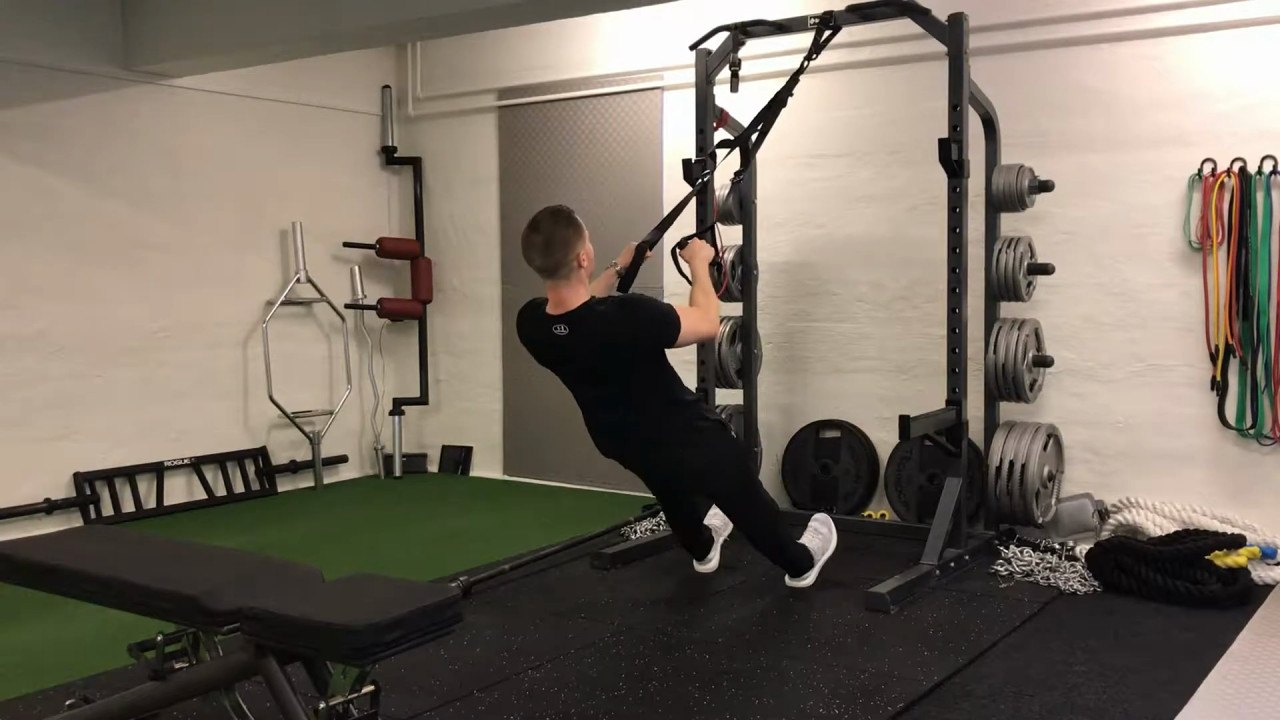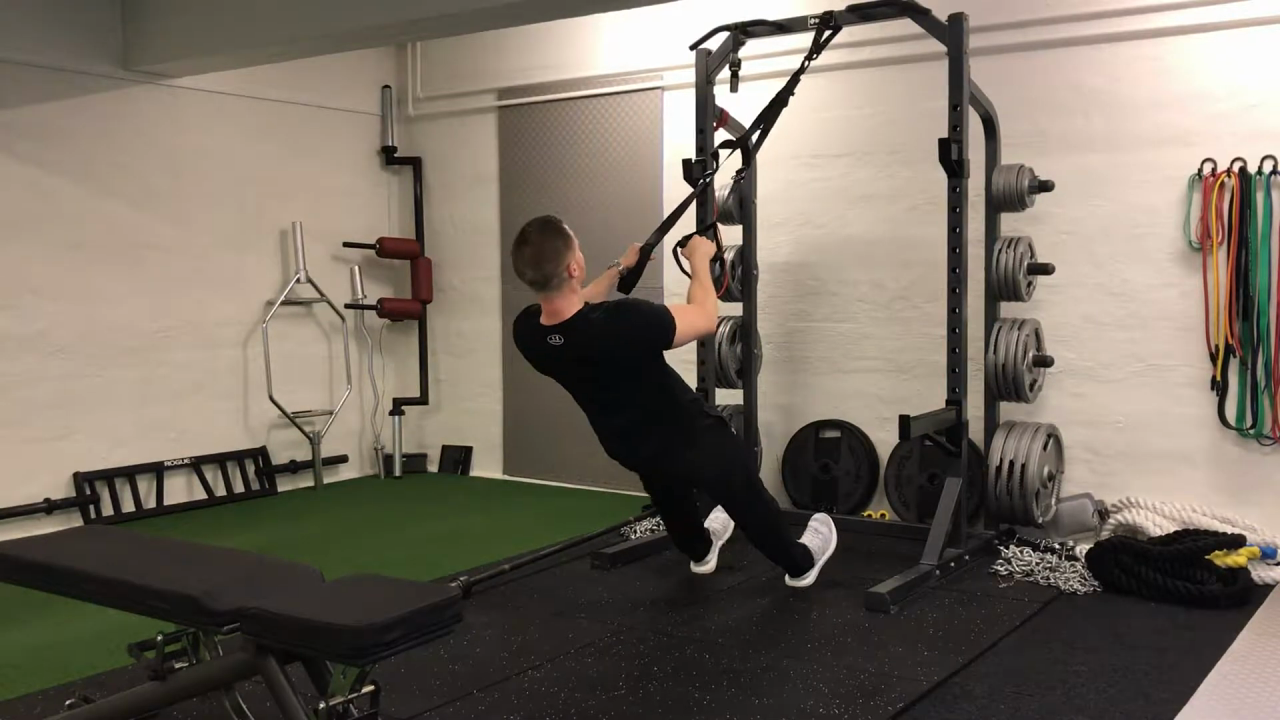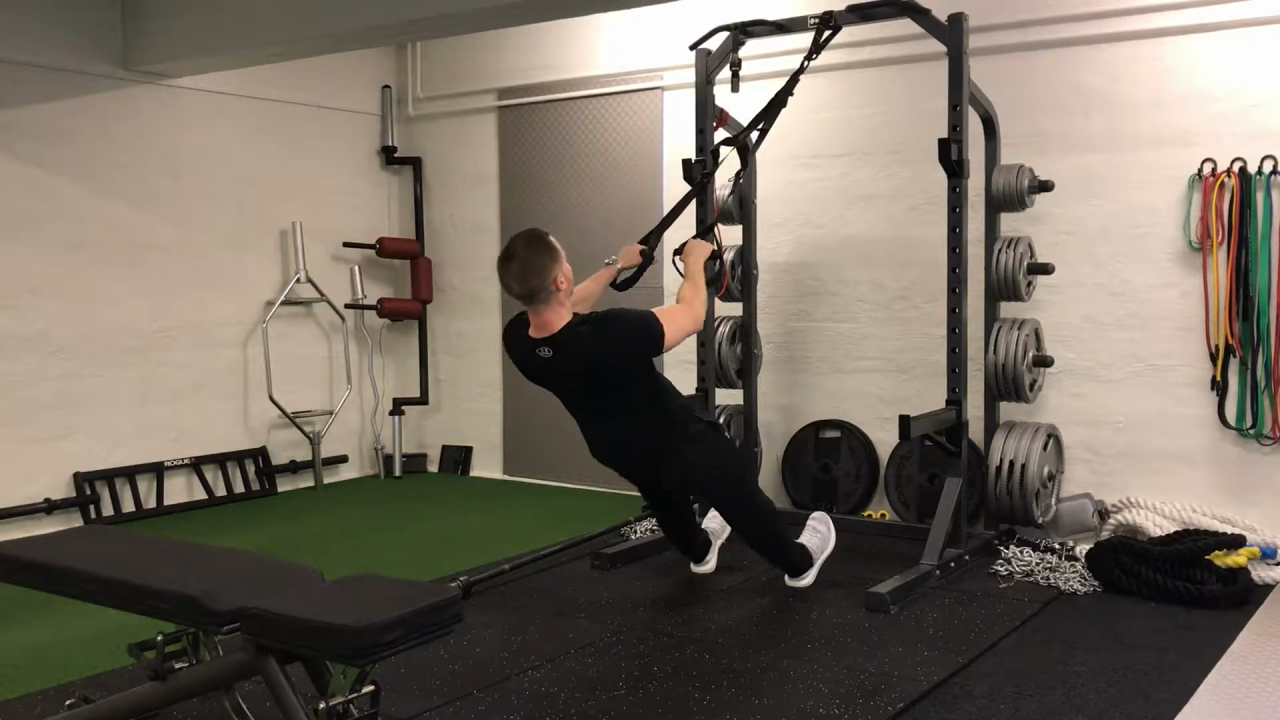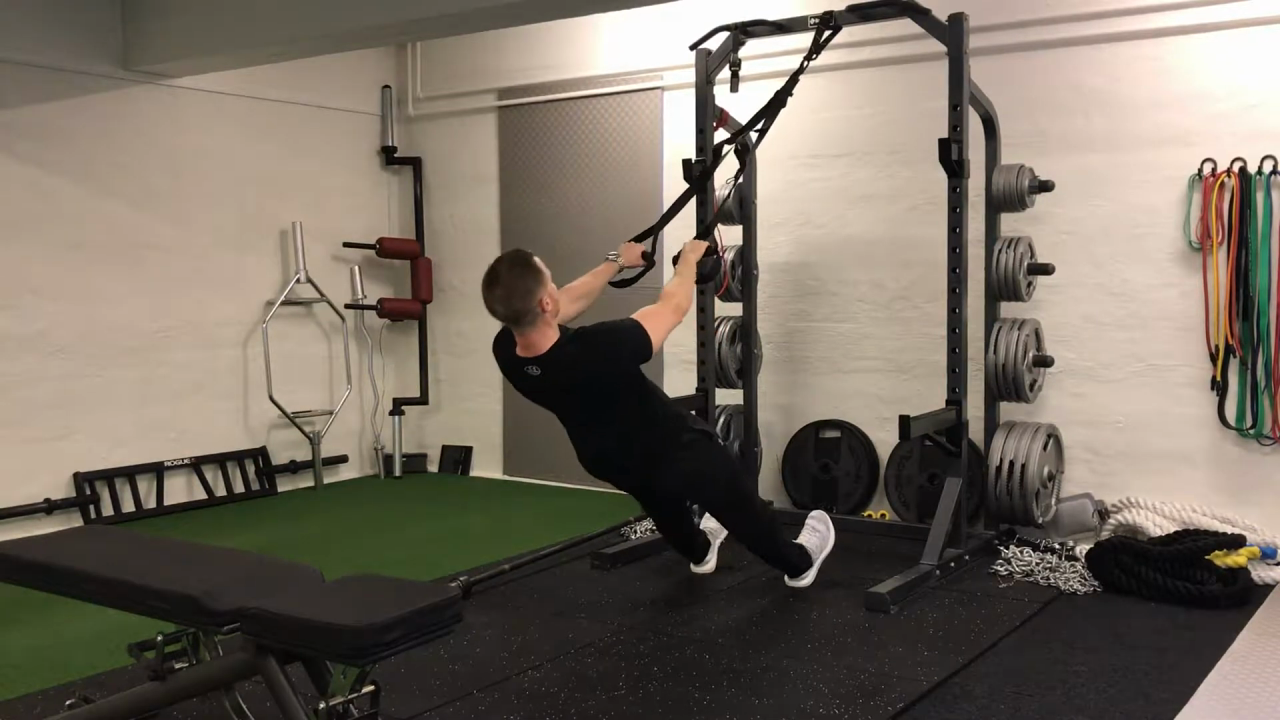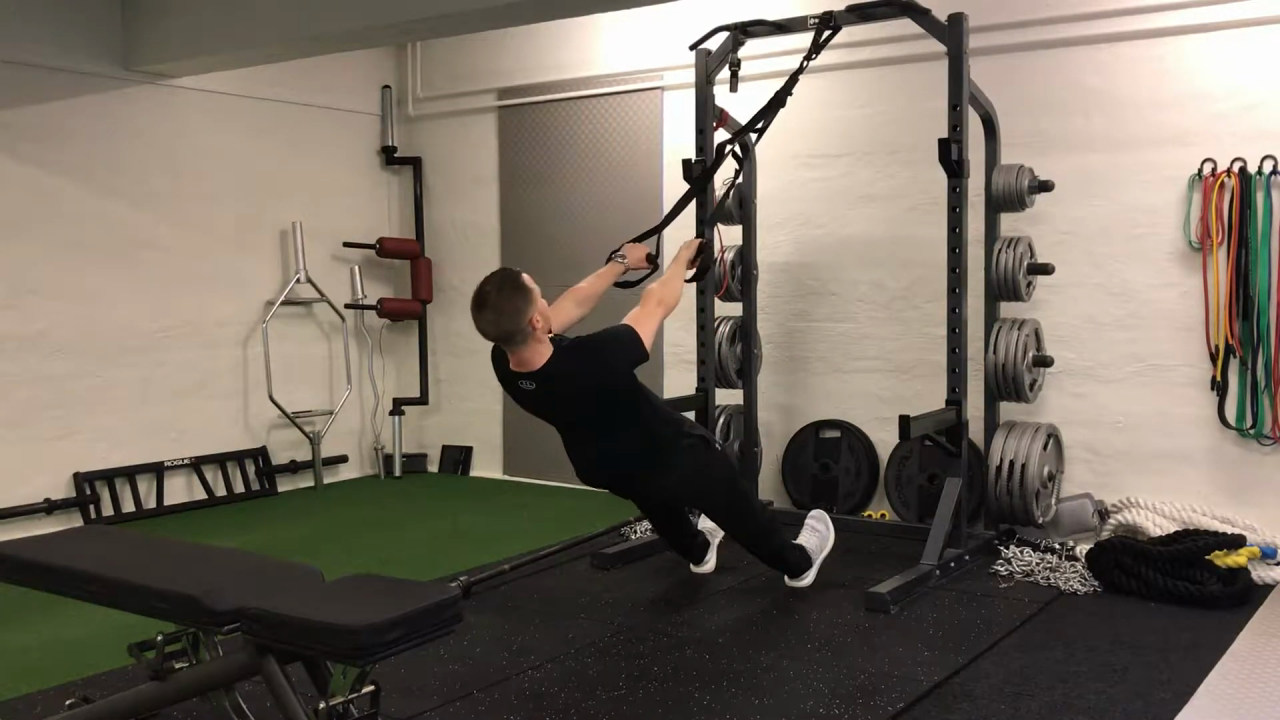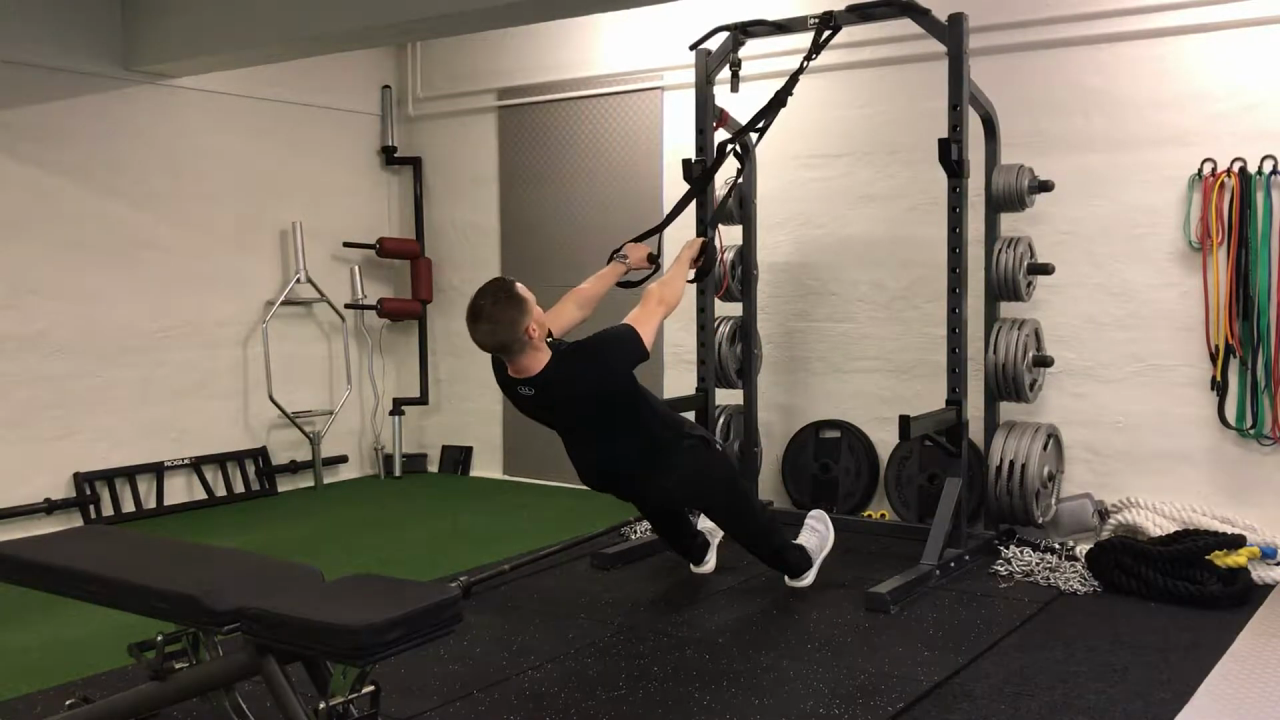
dt=0.2s
person 1, frame 1
left shoulder: (530, 324)
right shoulder: (629, 317)
right elbow: (707, 323)
left wrist: (618, 269)
right wrist: (699, 264)
left hip: (625, 445)
right hip: (687, 440)
left knee: (672, 480)
right knee: (742, 496)
left ankle: (702, 547)
right ankle: (800, 563)
person 1, frame 2
left shoulder: (526, 333)
right shoulder: (624, 321)
right elbow: (705, 318)
left wrist: (618, 268)
right wrist: (699, 261)
left hip: (630, 446)
right hip: (689, 439)
left knee: (669, 479)
right knee: (742, 493)
left ankle: (699, 550)
right ankle: (800, 562)
person 1, frame 3
left shoulder: (516, 340)
right shoulder: (611, 333)
left elbow: (566, 315)
right elbow: (691, 316)
left wrist: (615, 266)
right wrist: (695, 261)
left hip: (621, 452)
right hip: (682, 445)
left knee: (662, 488)
right knee: (737, 496)
left ankle: (699, 550)
right ankle: (799, 562)
person 1, frame 4
left shoulder: (506, 353)
right shoulder: (599, 350)
left elbow: (572, 300)
right elbow: (673, 307)
left wrist: (617, 261)
right wrist: (688, 259)
left hip: (613, 463)
right hip: (676, 455)
right knee: (735, 503)
left ankle: (699, 550)
right ankle: (798, 562)
person 1, frame 5
left shoulder: (504, 364)
right shoulder: (594, 362)
left elbow: (573, 304)
right elbow: (656, 303)
left wrist: (621, 262)
right wrist: (683, 257)
left hip: (611, 470)
right hip: (674, 461)
right knee: (733, 506)
left ankle: (698, 551)
right ankle: (798, 563)
person 1, frame 6
left shoulder: (505, 370)
right shoulder: (592, 366)
left elbow: (575, 305)
right elbow: (656, 303)
left wrist: (623, 262)
right wrist: (686, 254)
left hip: (610, 473)
right hip: (675, 463)
right knee: (734, 507)
left ankle: (698, 551)
right ankle: (798, 563)
